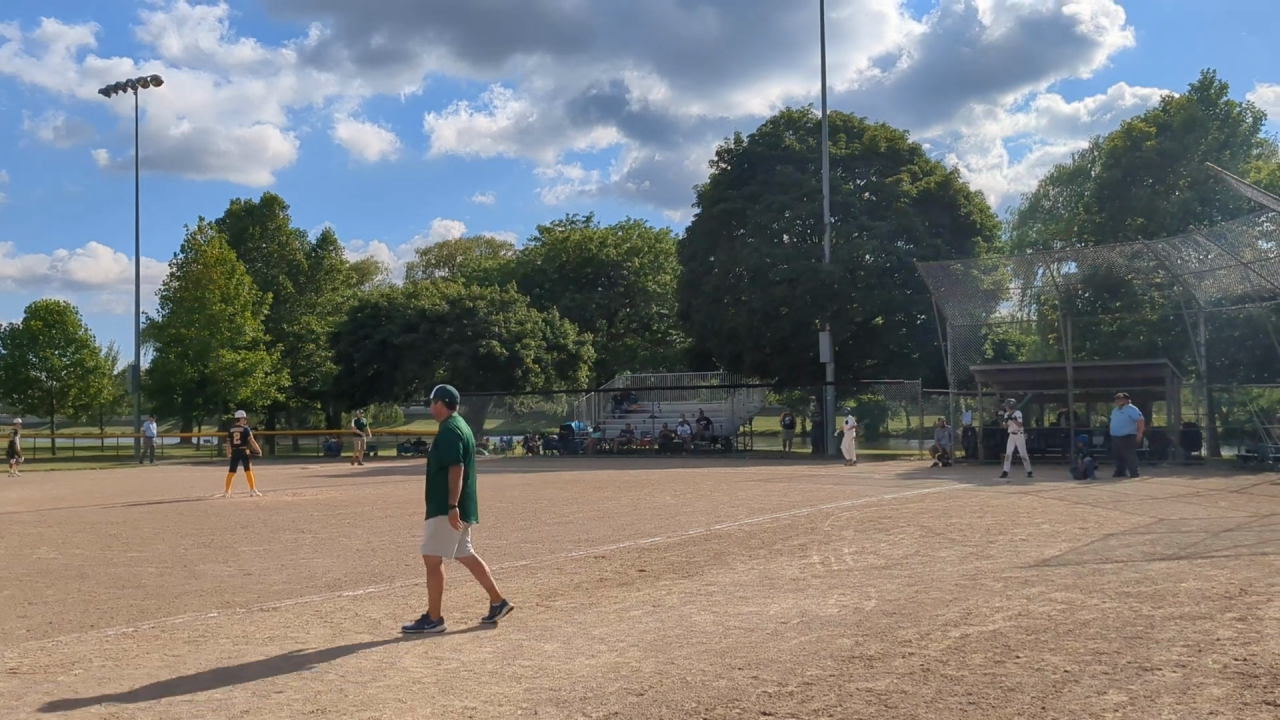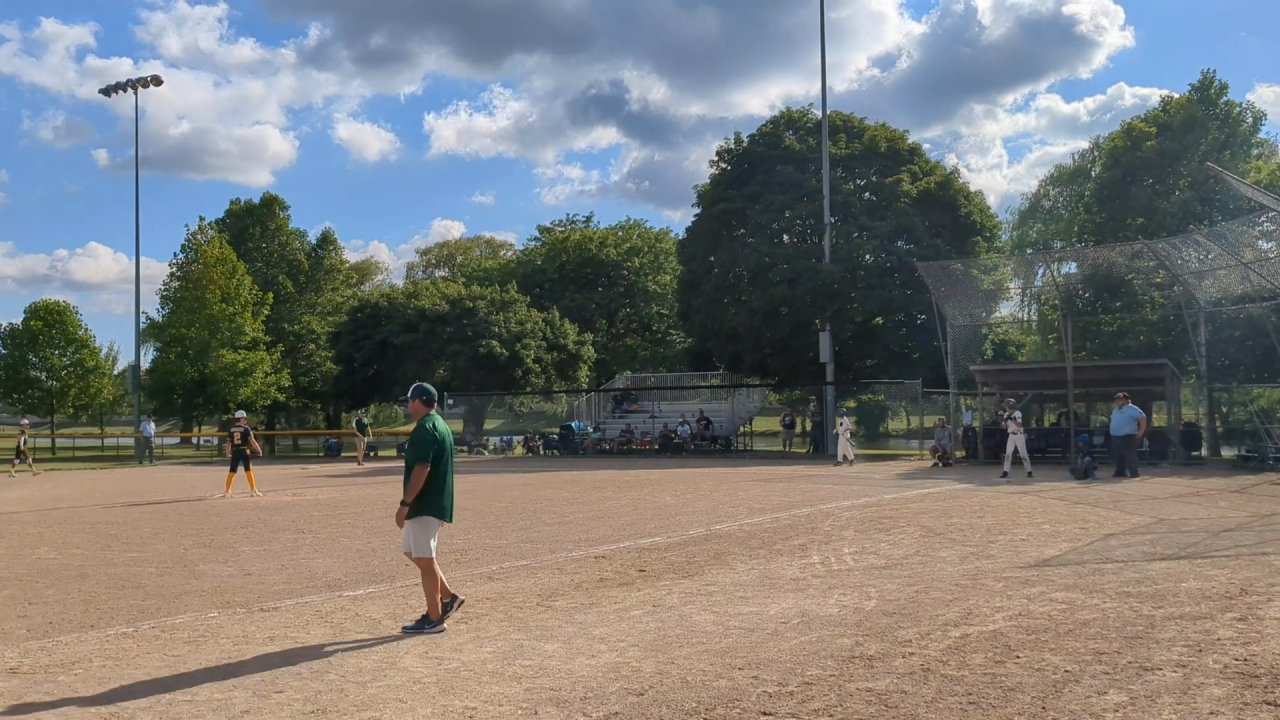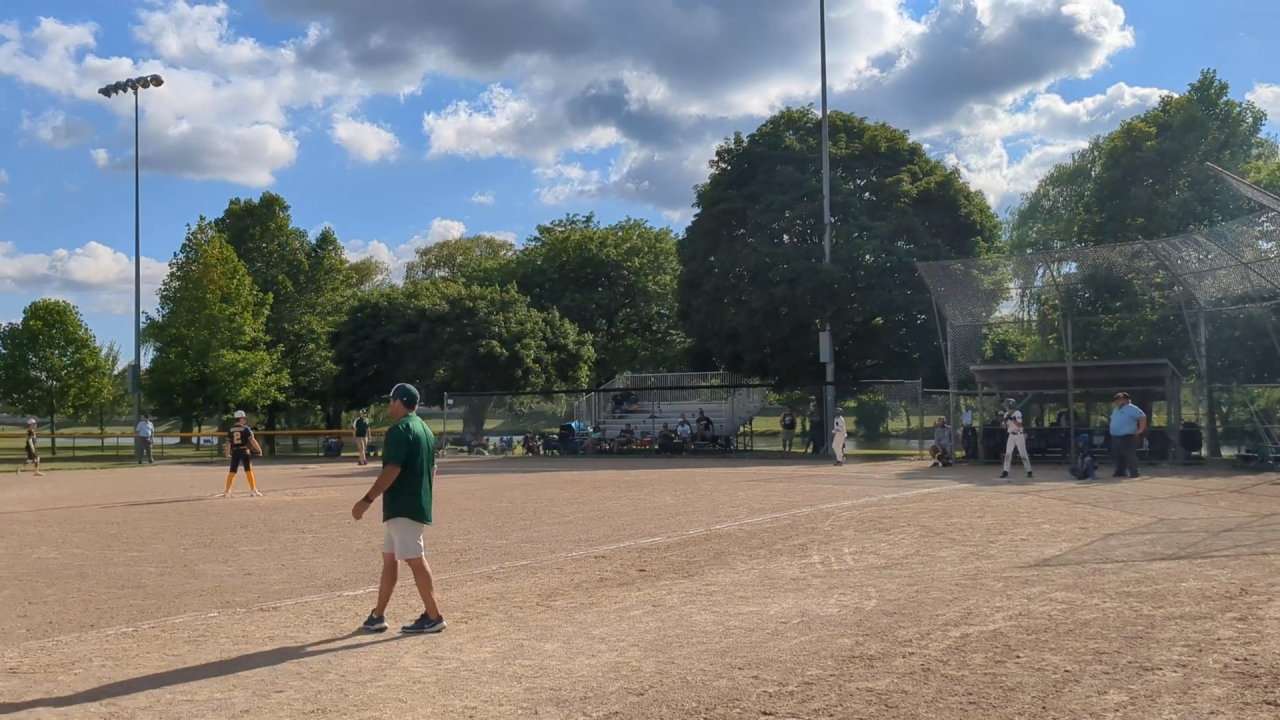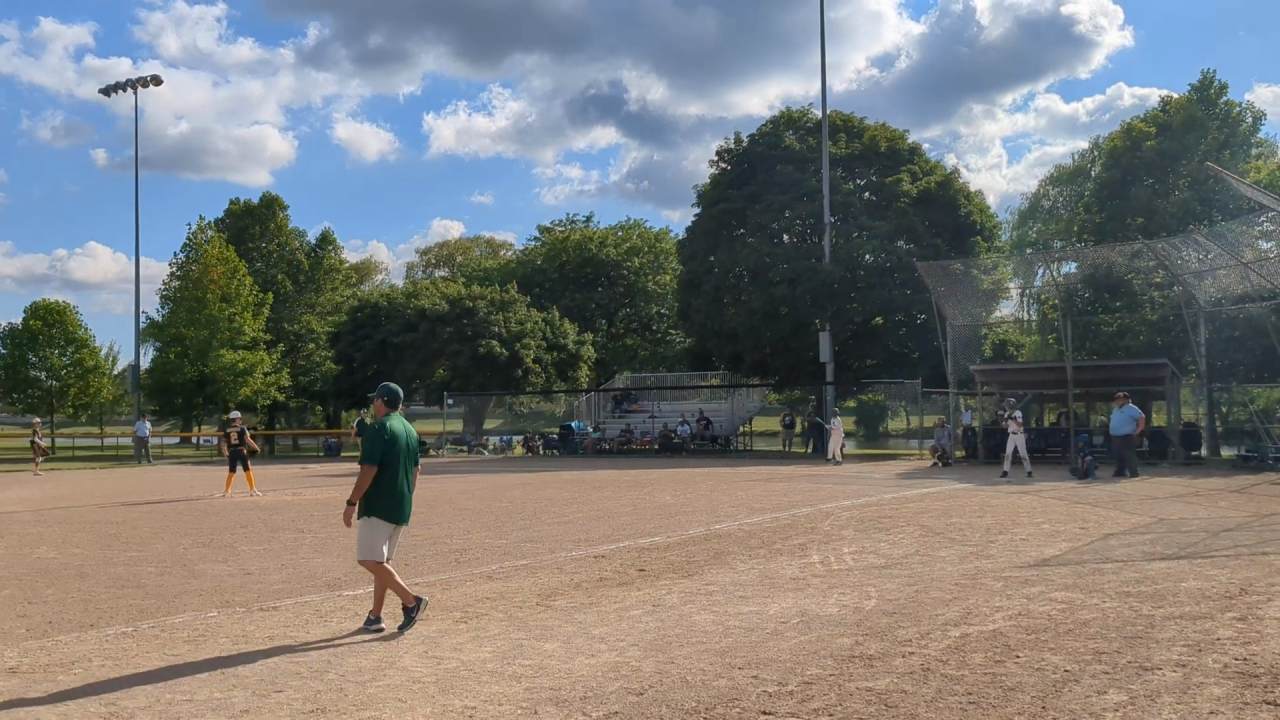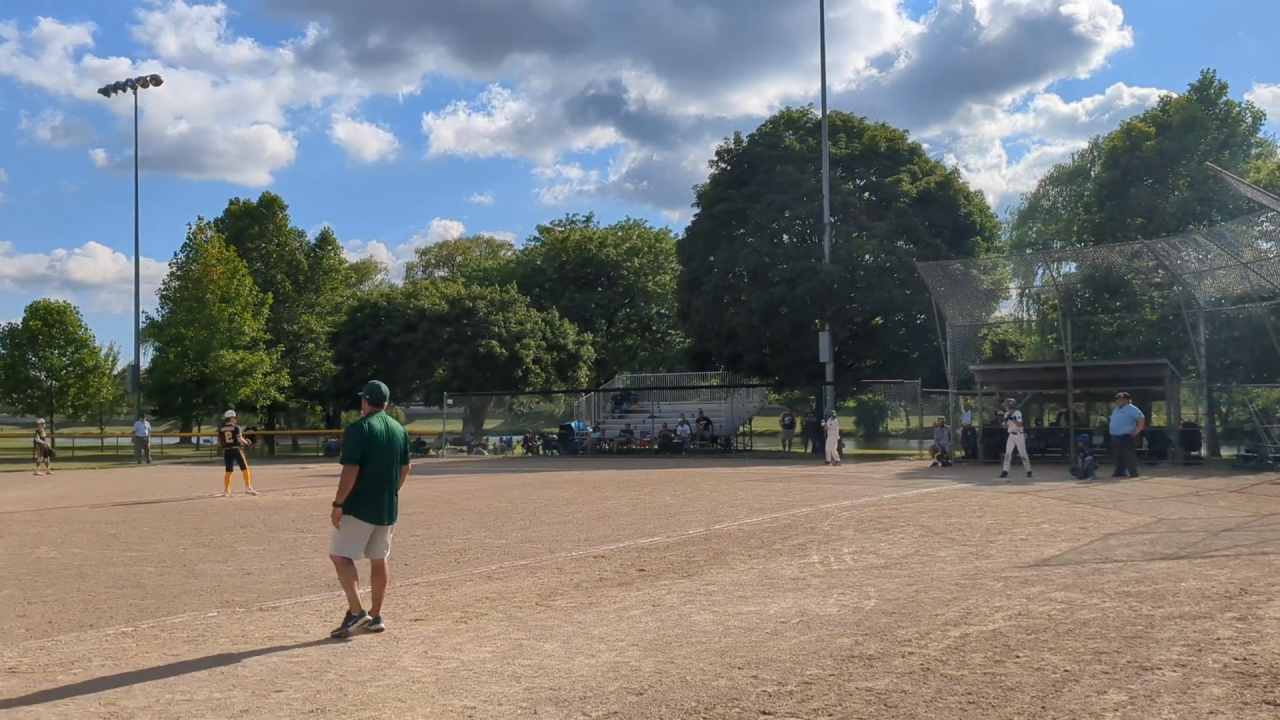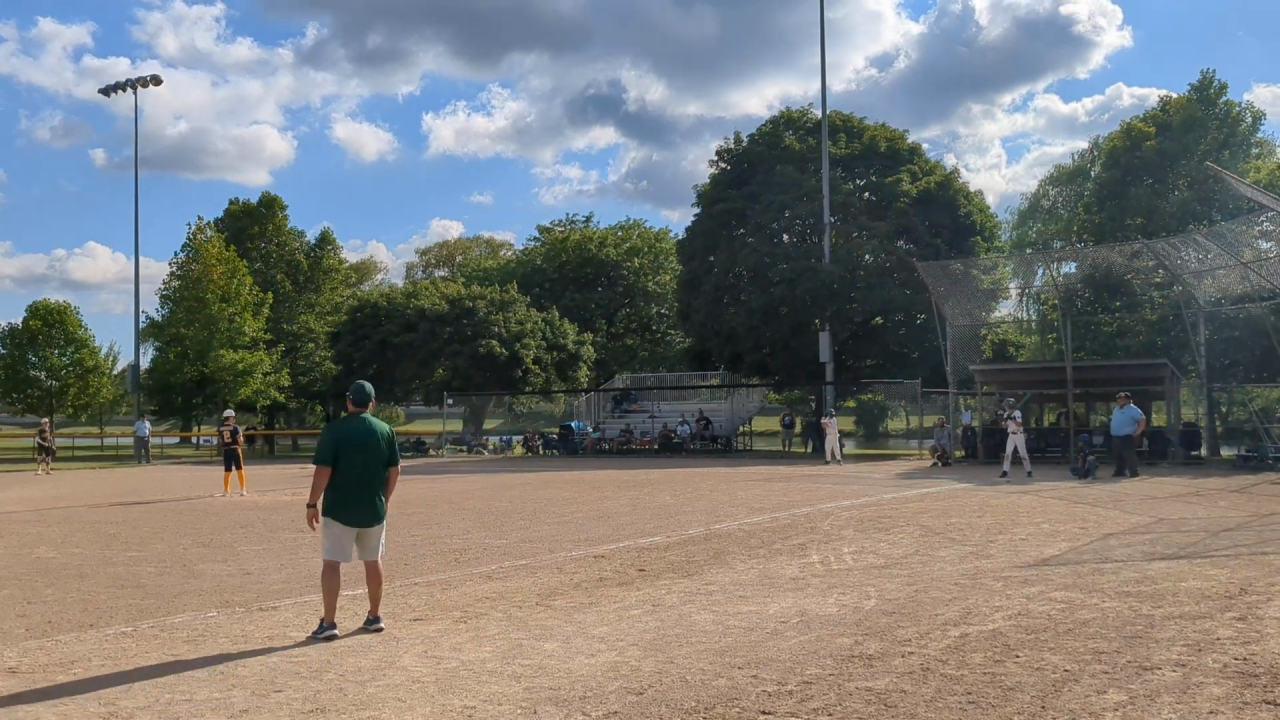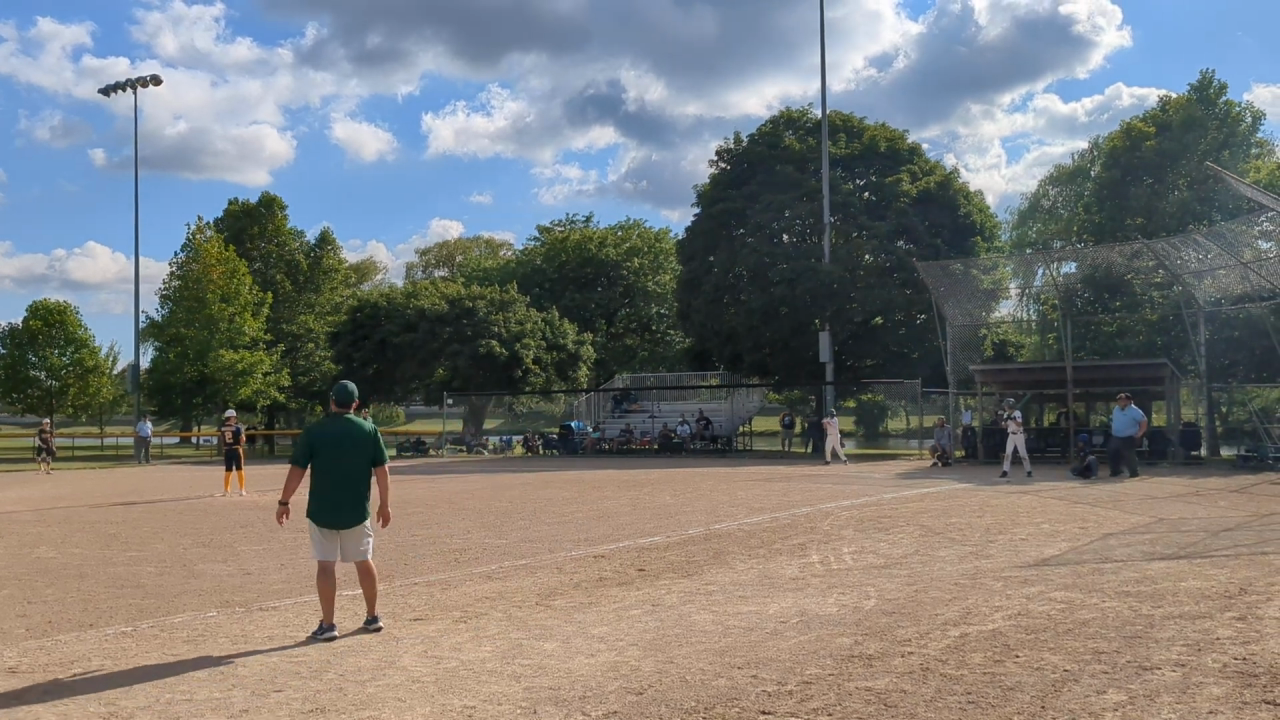
dt=0.2s
person 1, frame 1
left shoulder: (449, 429)
right shoulder: (460, 426)
left elbow: (456, 470)
left wrist: (451, 506)
left hip: (446, 507)
right hip: (462, 506)
left knee: (432, 557)
right knee: (464, 555)
left ankle: (434, 618)
right ankle: (498, 602)
person 1, frame 2
left shoulder: (424, 428)
right shoulder: (441, 426)
left elbow: (421, 469)
left wrist: (404, 503)
left hip: (425, 505)
right hip: (436, 503)
left knee: (422, 558)
right knee: (416, 553)
left ankle: (435, 618)
right ankle: (448, 597)
person 1, frame 3
left shoulder: (399, 429)
right shoulder: (425, 429)
left elbow: (391, 470)
right elbow: (432, 469)
left wrist: (367, 499)
left hip: (403, 507)
right hip: (419, 505)
left knee: (413, 559)
right knee: (390, 557)
left ankle: (433, 617)
right ankle: (378, 615)
person 1, frame 4
left shoulder: (378, 428)
right shoulder: (410, 430)
left elbow: (368, 470)
right elbow: (416, 470)
left wrist: (351, 503)
left hip: (378, 507)
right hip: (401, 507)
left knee: (369, 560)
right knee: (382, 559)
left ankle: (412, 600)
right ankle: (375, 616)
person 1, frame 5
left shoulder: (359, 428)
right shoulder: (399, 429)
left elbow: (350, 470)
right elbow: (405, 469)
left wrist: (337, 503)
left hip: (358, 507)
right hip: (387, 508)
left knee: (341, 557)
right knee: (378, 560)
left ankle: (355, 611)
right ankle: (375, 616)
person 1, frame 6
left shoulder: (335, 429)
right shoulder: (385, 430)
left elbow: (323, 470)
right elbow: (394, 471)
left wrist: (312, 504)
right wrist: (385, 500)
left hip: (339, 509)
right hip: (373, 509)
left knee: (332, 563)
right knee: (373, 562)
left ankle: (328, 623)
right ankle: (374, 617)
person 1, frame 7
left shoulder: (314, 430)
right shoulder: (369, 430)
left elbow: (297, 470)
right elbow: (382, 470)
left wrist: (284, 502)
right wrist: (384, 504)
left hip: (321, 510)
right hip: (357, 510)
left knee: (326, 565)
right knee: (364, 562)
left ankle: (328, 624)
right ankle: (372, 617)
